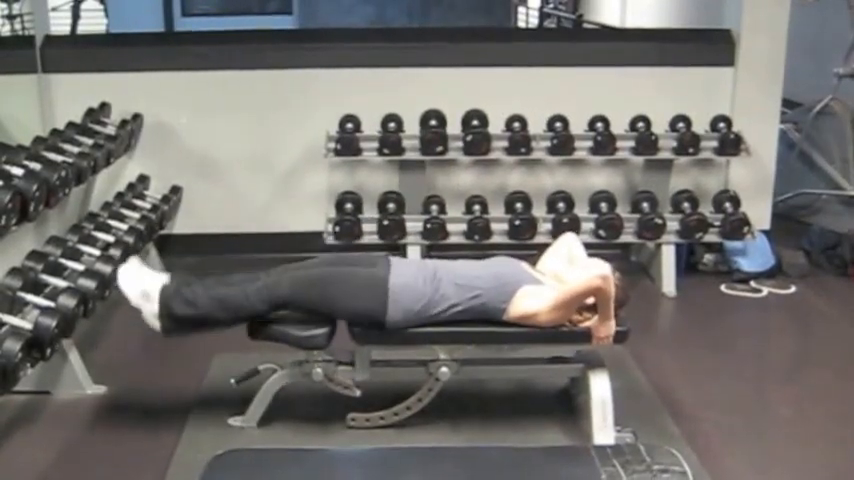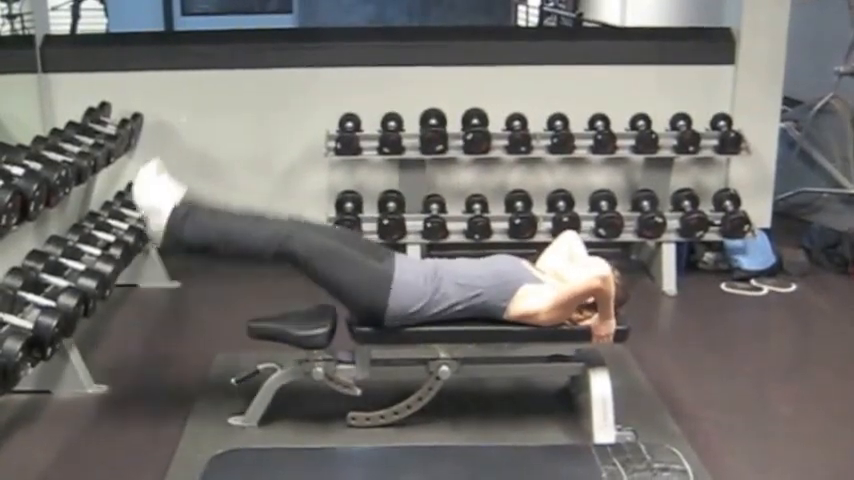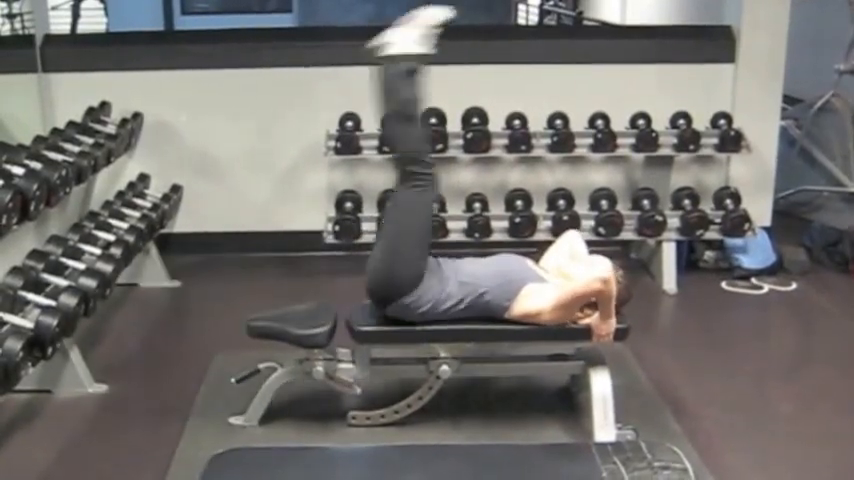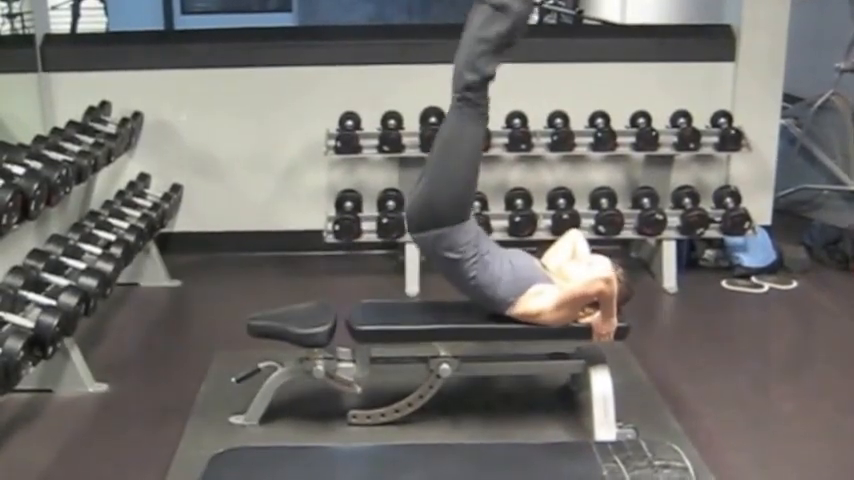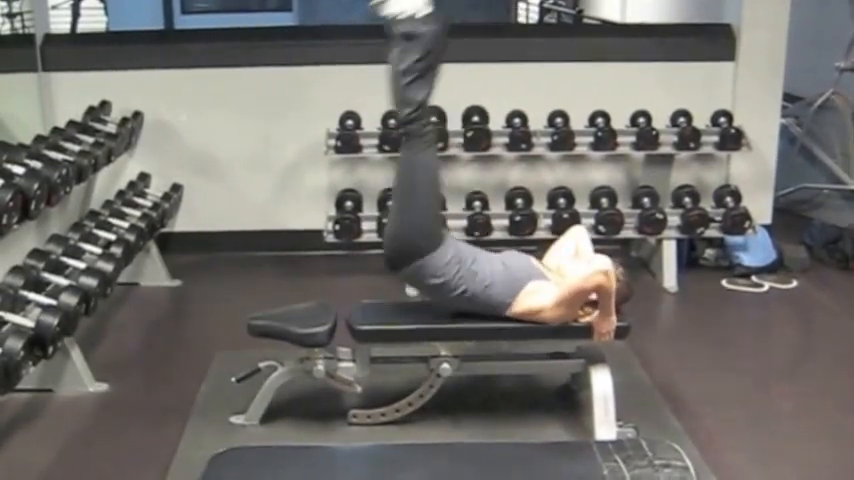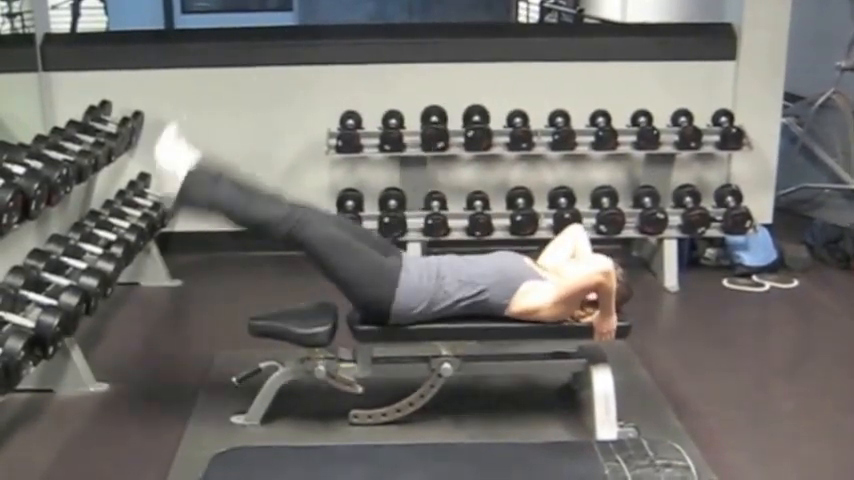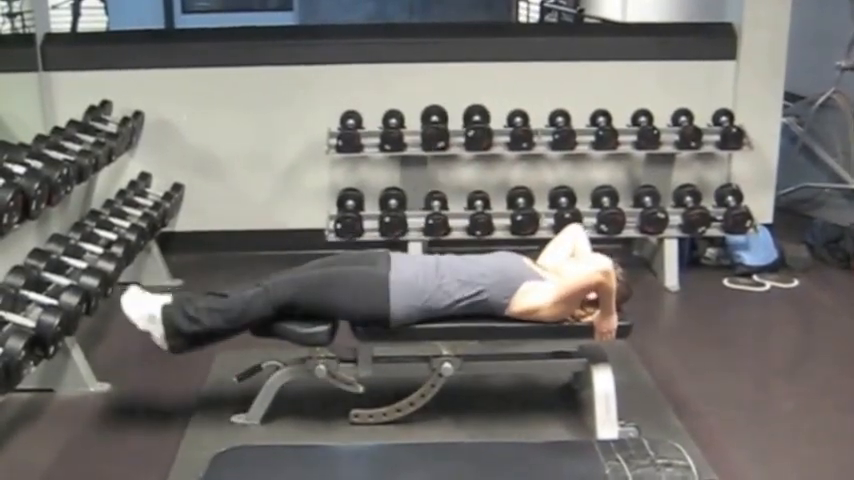
dt=0.4s
person 1, frame 1
left shoulder: (546, 308)
right shoulder: (542, 280)
left elbow: (598, 277)
right elbow: (569, 239)
left wrist: (604, 322)
left hip: (398, 300)
right hip: (403, 273)
left knee: (283, 285)
right knee: (296, 271)
left ankle: (170, 304)
right ankle: (172, 297)
person 1, frame 2
left shoulder: (545, 305)
right shoulder: (540, 277)
left elbow: (602, 273)
right elbow: (569, 235)
left wrist: (605, 322)
left hip: (397, 297)
right hip: (405, 271)
left knee: (293, 242)
right knee: (302, 235)
left ankle: (175, 222)
right ankle: (177, 215)
person 1, frame 3
left shoulder: (547, 306)
right shoulder: (553, 275)
left elbow: (597, 277)
right elbow: (572, 235)
left wrist: (605, 318)
left hip: (406, 291)
right hip: (420, 282)
left knee: (418, 174)
left ankle: (401, 55)
right ankle: (401, 56)
person 1, frame 4
left shoulder: (550, 307)
right shoulder: (549, 279)
left elbow: (601, 280)
right elbow: (573, 234)
left wrist: (607, 318)
left hip: (439, 225)
right hip: (444, 228)
person 1, frame 5
left shoulder: (551, 304)
right shoulder: (547, 278)
left elbow: (601, 273)
right elbow: (576, 232)
left wrist: (605, 318)
left hip: (421, 256)
right hip: (430, 257)
left knee: (417, 132)
person 1, frame 6
left shoulder: (547, 301)
right shoulder: (550, 274)
left elbow: (596, 271)
right elbow: (574, 230)
left wrist: (607, 313)
left hip: (398, 292)
right hip: (409, 271)
left knee: (298, 223)
right knee: (320, 225)
left ankle: (189, 180)
right ankle: (192, 177)
person 1, frame 7
left shoulder: (548, 301)
right shoulder: (545, 273)
left elbow: (602, 269)
right elbow: (573, 228)
left wrist: (608, 315)
right wrist: (588, 258)
left hip: (402, 296)
right hip: (406, 268)
left knee: (286, 291)
right knee: (296, 275)
left ankle: (174, 322)
right ankle: (180, 317)
